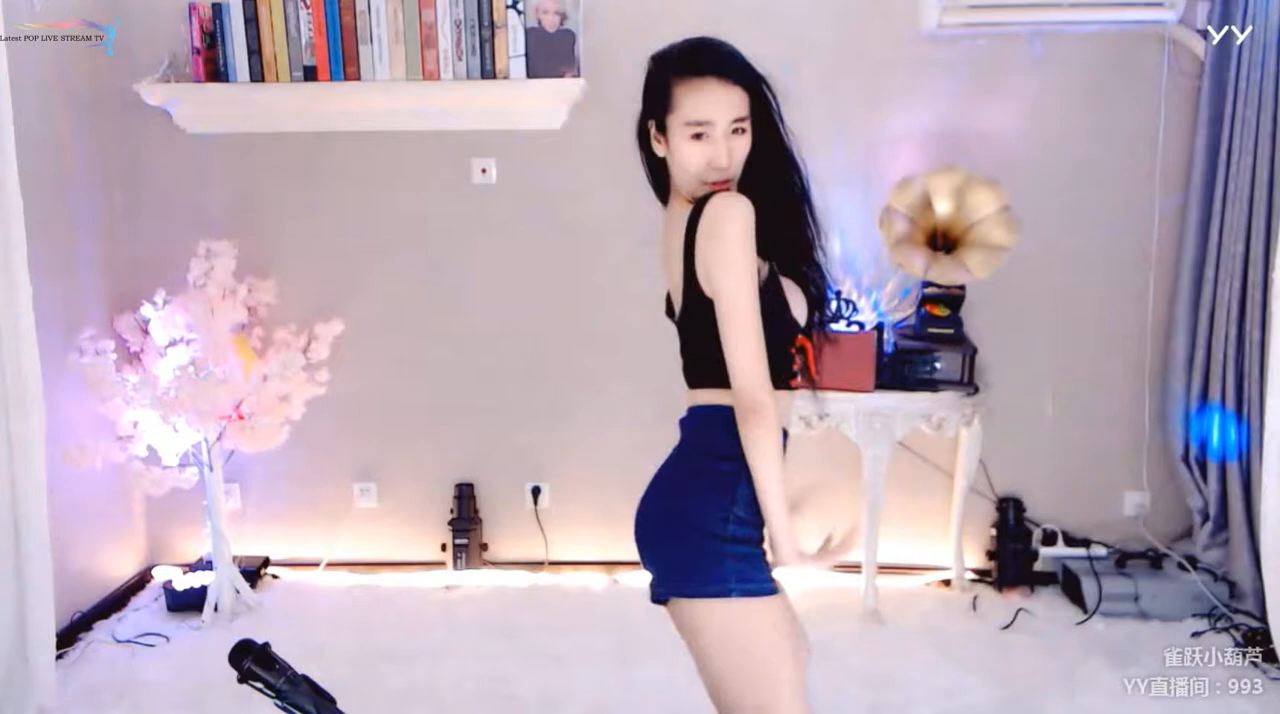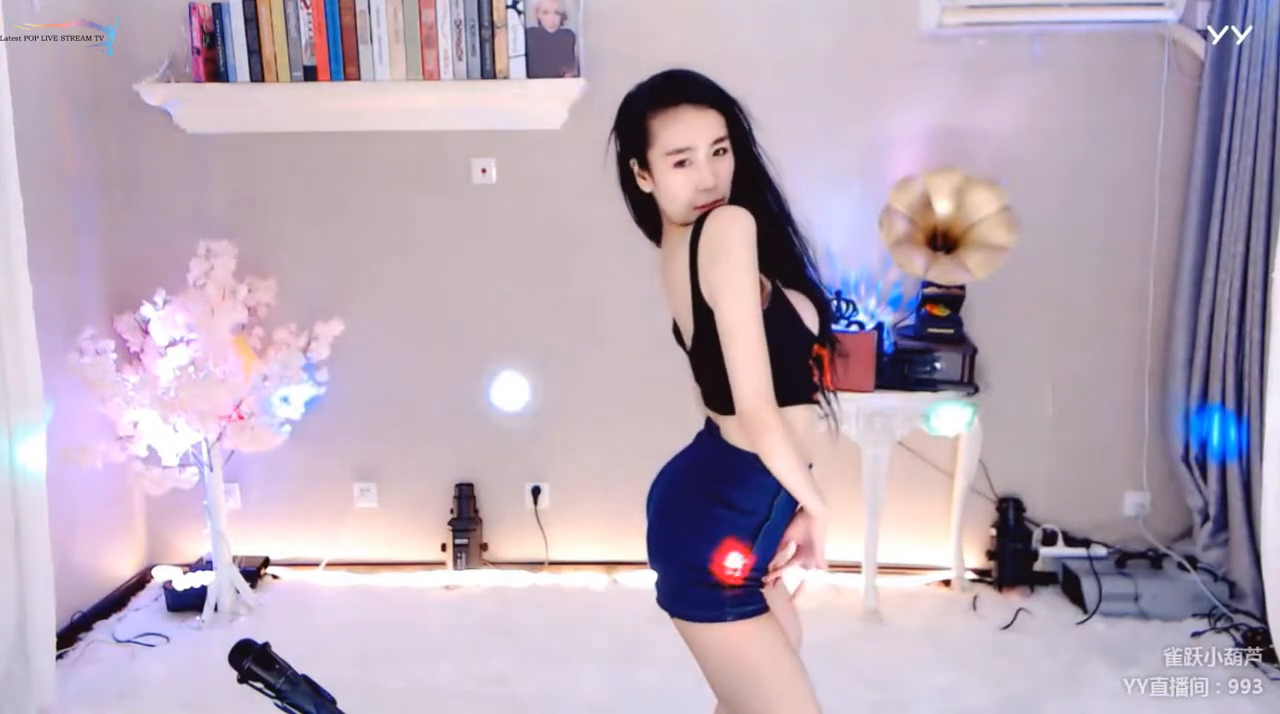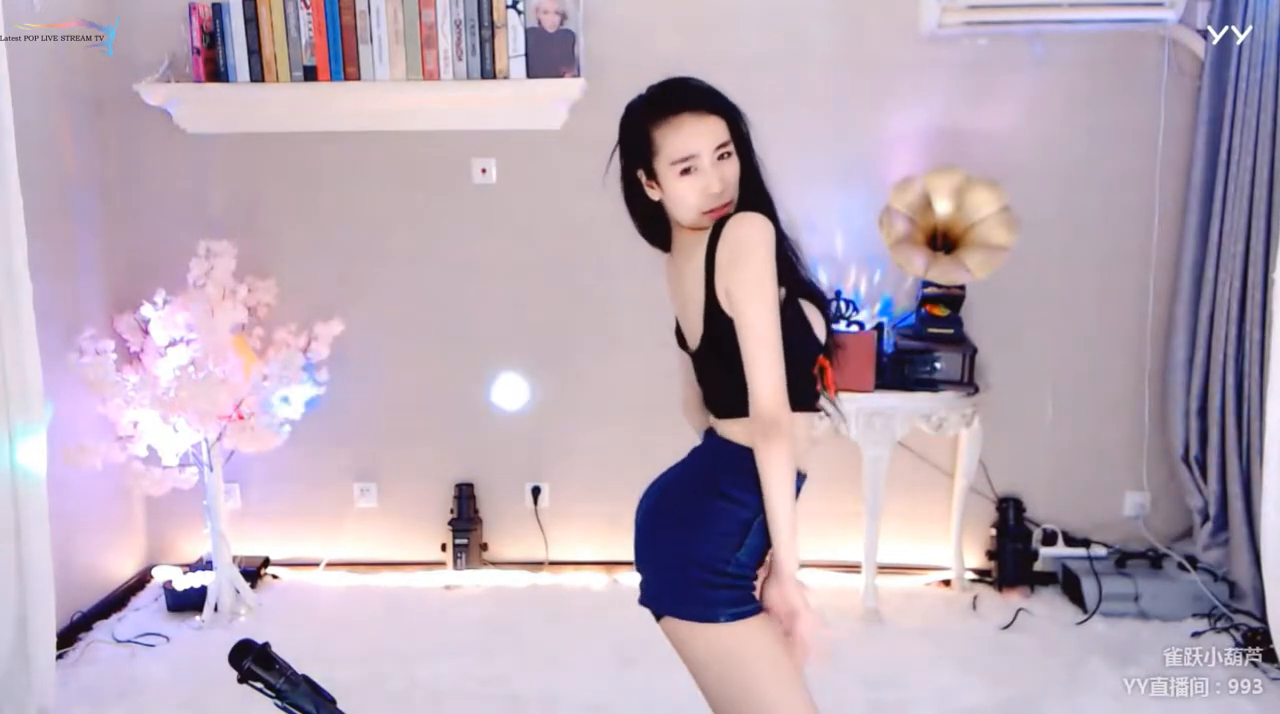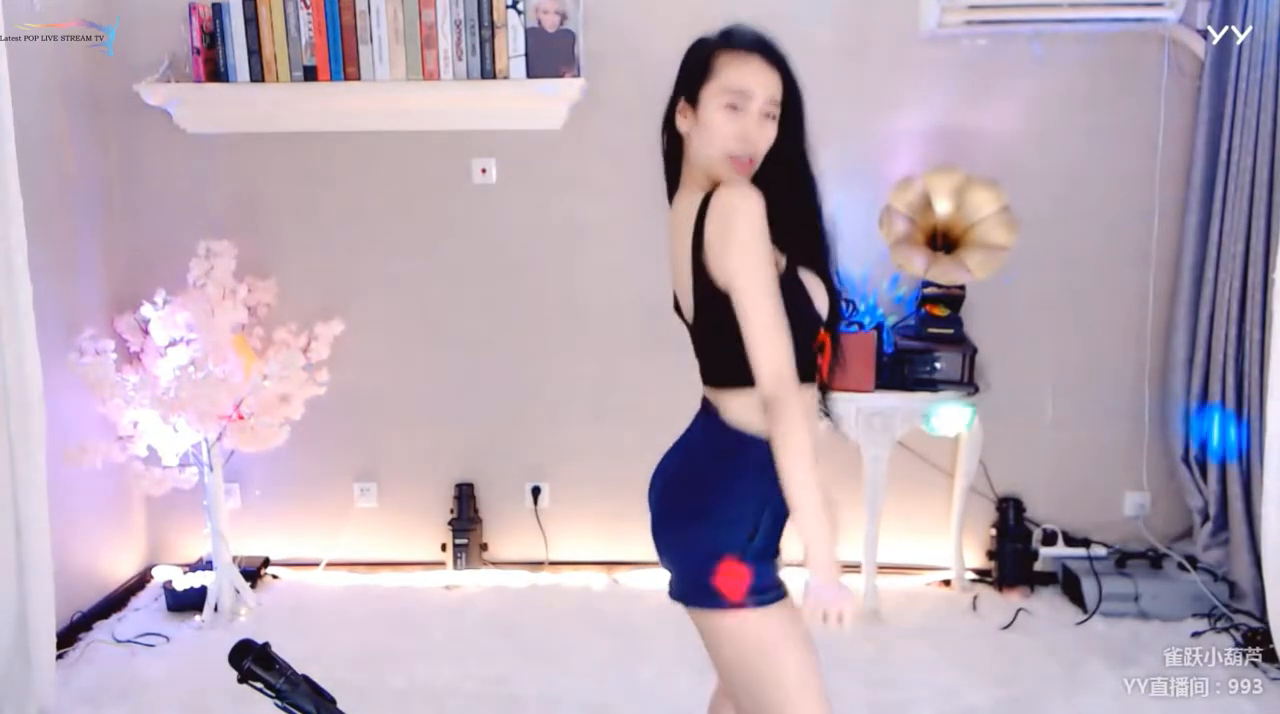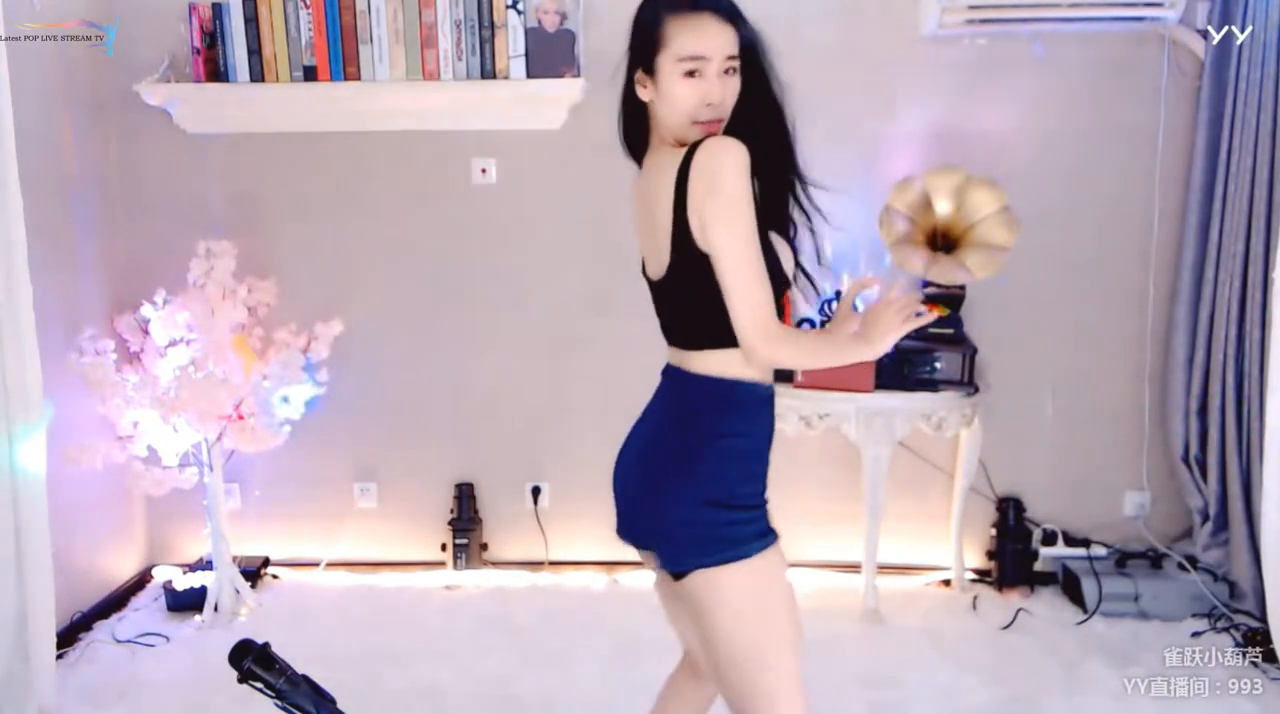
dt=1s
person 1, frame 1
left shoulder: (685, 215)
right shoulder: (729, 211)
right elbow: (752, 394)
right wrist: (781, 528)
left hip: (703, 491)
right hip: (717, 503)
person 1, frame 2
left shoulder: (682, 245)
right shoulder: (729, 227)
right elbow: (757, 410)
right wrist: (812, 507)
left hip: (707, 494)
right hip: (720, 518)
left knee: (773, 657)
person 1, frame 3
left shoulder: (687, 259)
right shoulder: (747, 232)
right elbow: (771, 416)
right wrist: (786, 565)
left hip: (698, 511)
right hip: (708, 537)
person 1, frame 4
left shoulder: (695, 208)
right shoulder: (737, 206)
right elbow: (778, 388)
left wrist: (806, 502)
right wrist: (819, 547)
left hip: (704, 483)
right hip: (724, 509)
person 1, frame 5
left shoulder: (652, 174)
right shoulder: (721, 158)
right elbow: (761, 340)
left wrist: (828, 332)
right wrist: (862, 340)
left hip: (660, 452)
right hip: (706, 471)
